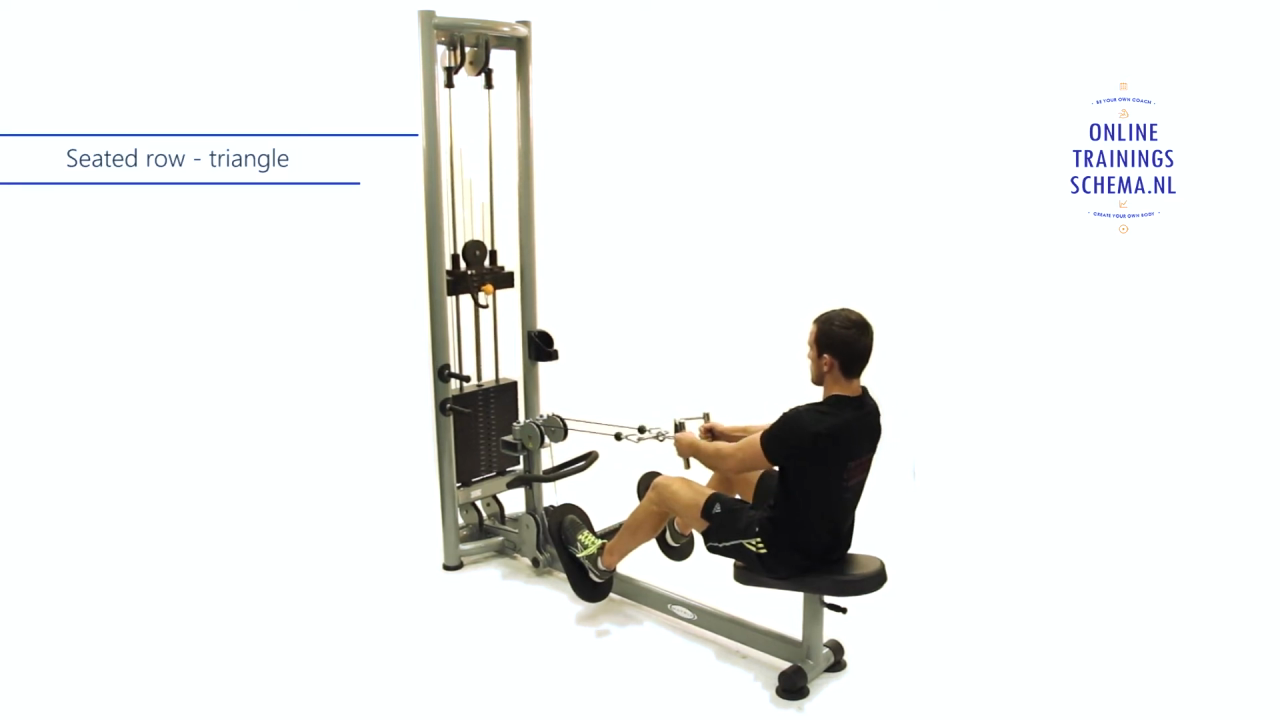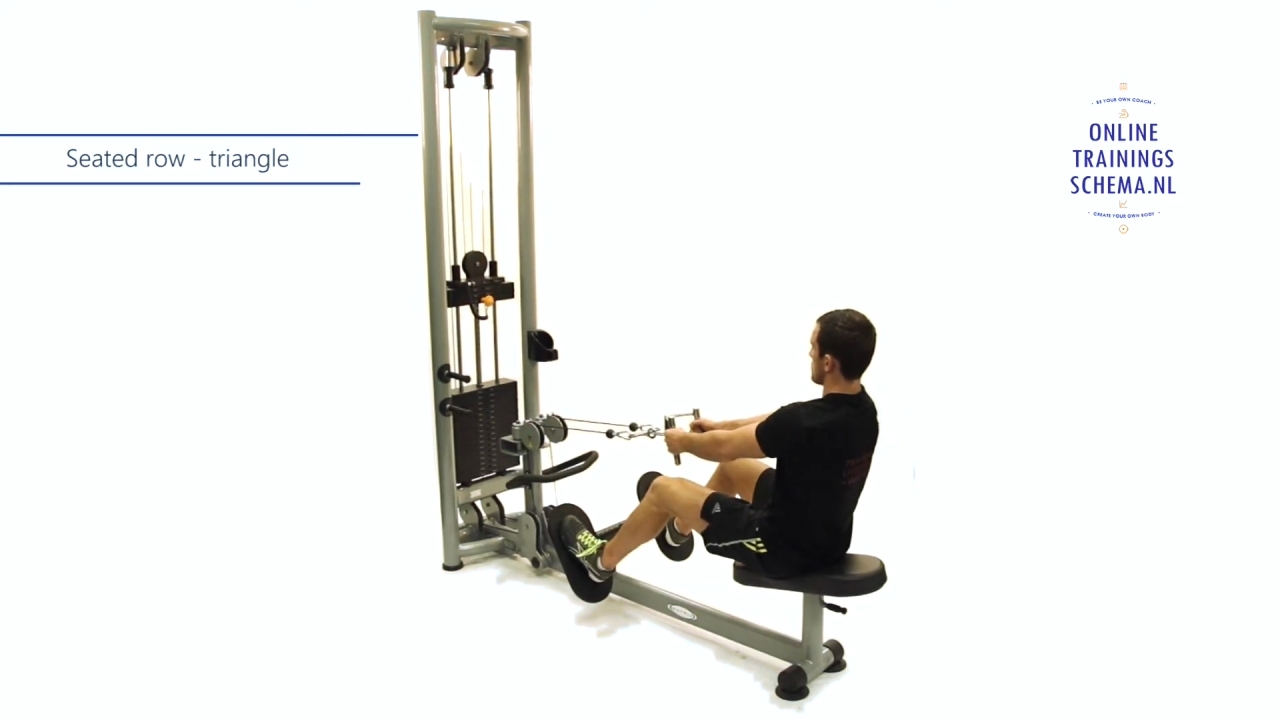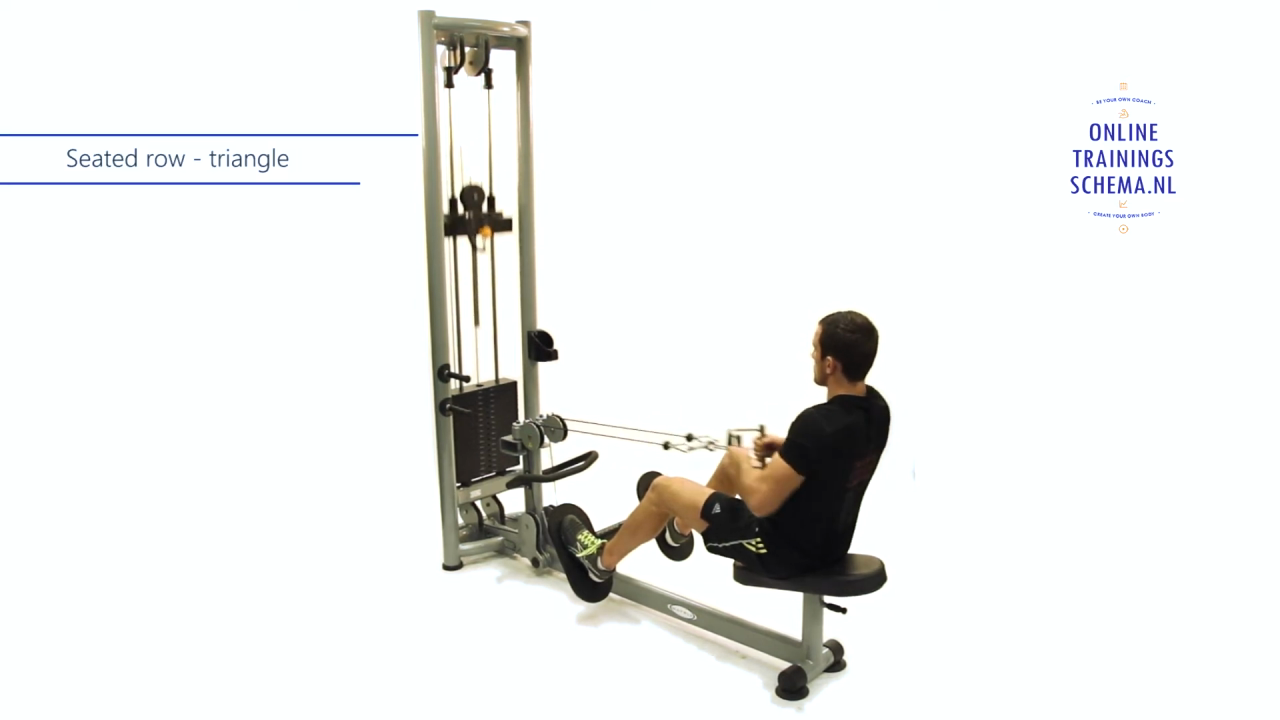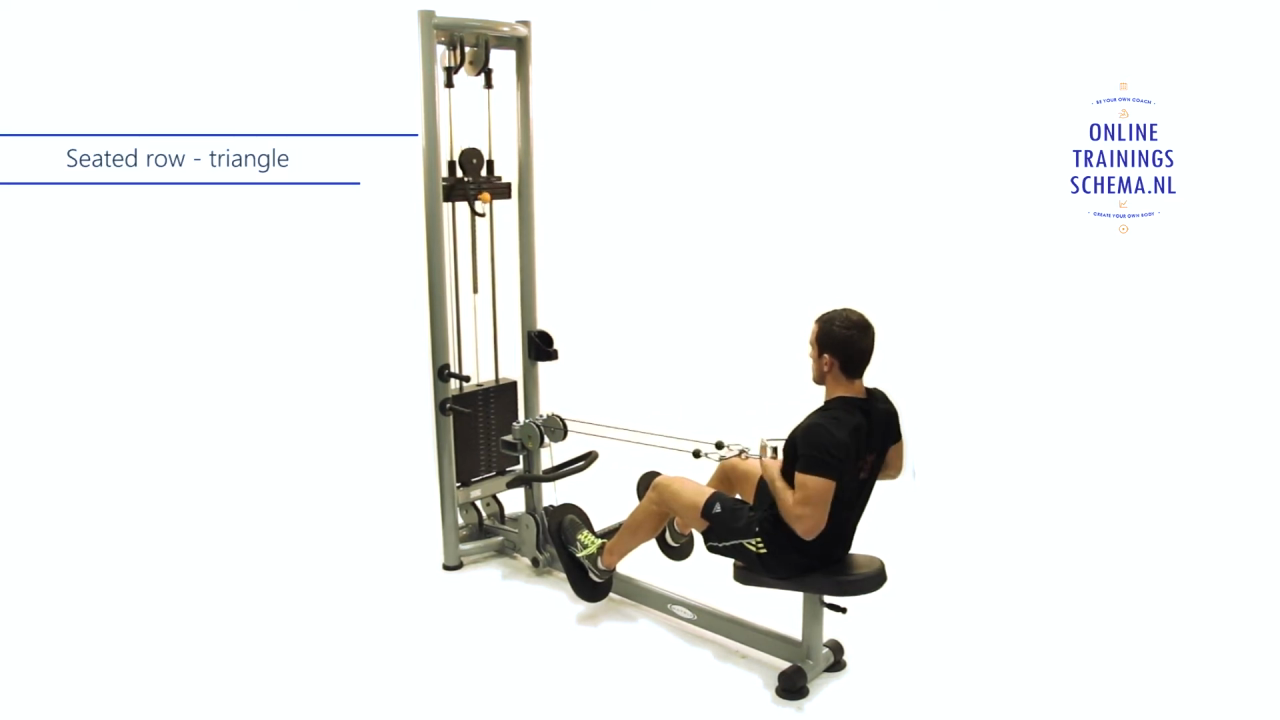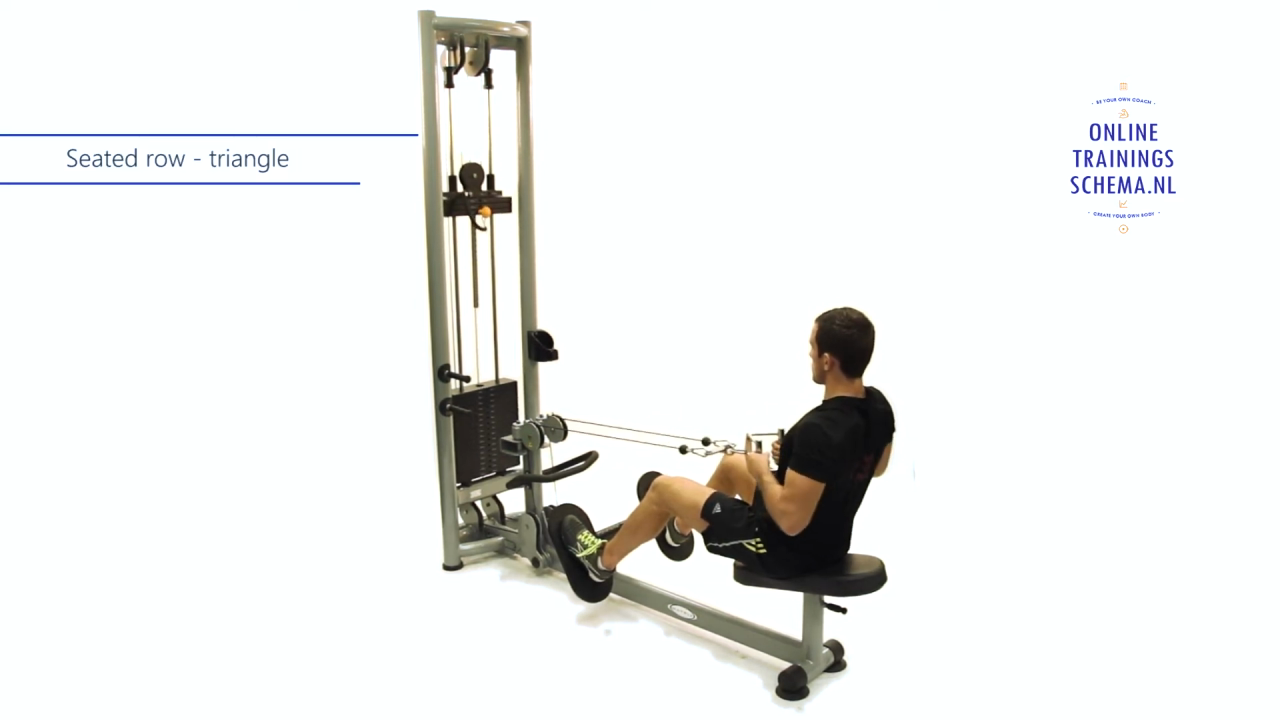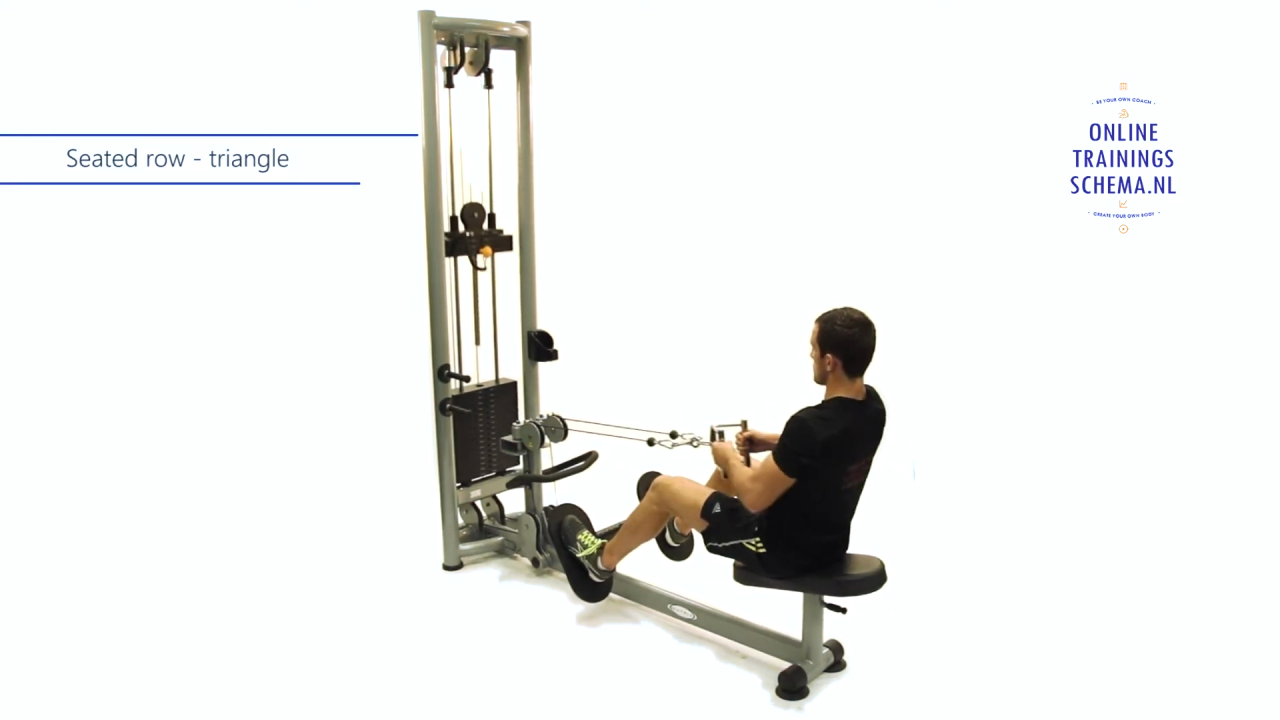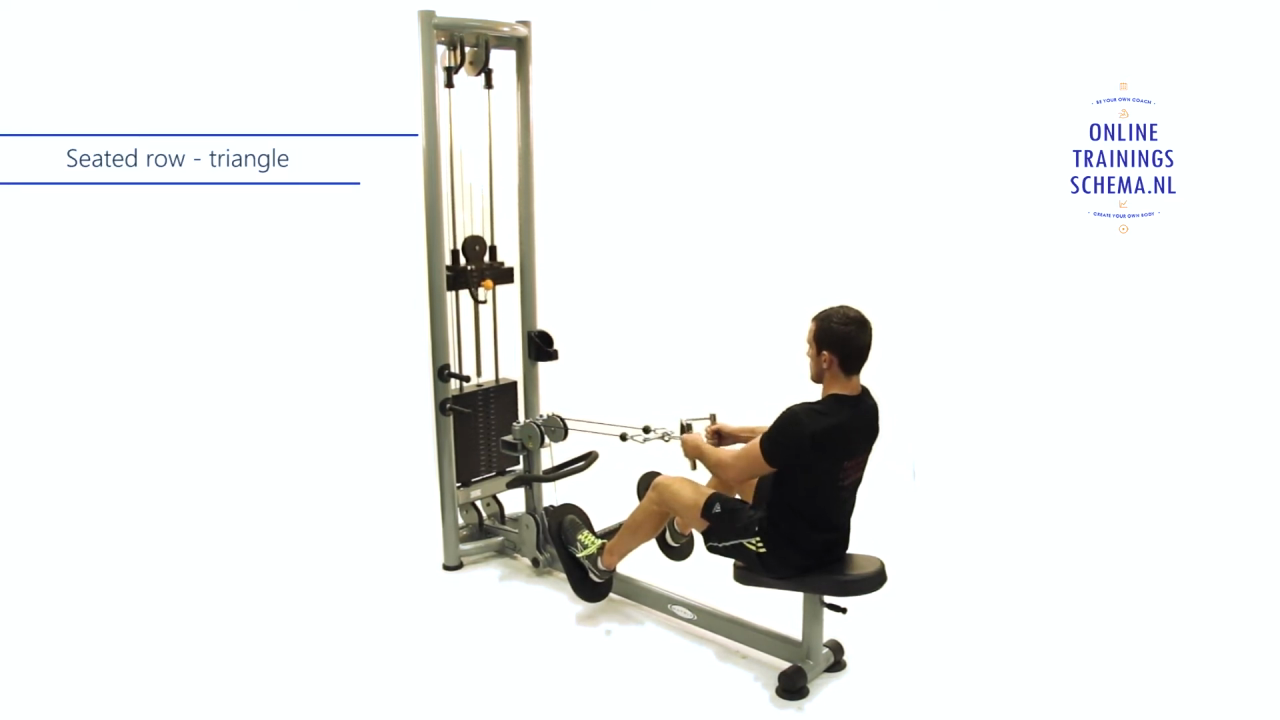
dt=0.4s
person 1, frame 1
left shoulder: (810, 422)
right shoulder: (864, 407)
left elbow: (732, 462)
left wrist: (692, 446)
right wrist: (731, 433)
left hip: (784, 547)
right hip: (828, 538)
left knee: (664, 488)
right knee: (731, 457)
left ankle: (603, 560)
right ankle: (680, 527)
person 1, frame 2
left shoulder: (807, 421)
right shoulder: (860, 405)
left elbow: (724, 447)
left wrist: (684, 441)
right wrist: (719, 425)
left hip: (784, 547)
right hip: (827, 538)
left knee: (662, 489)
right knee: (732, 465)
left ankle: (603, 560)
right ankle: (679, 527)
person 1, frame 3
left shoulder: (818, 424)
right shoulder: (875, 407)
left elbow: (759, 501)
left wrist: (742, 463)
right wrist: (787, 448)
left hip: (784, 548)
right hip: (828, 539)
left knee: (663, 488)
right knee: (729, 468)
left ankle: (603, 560)
right ankle: (680, 527)
person 1, frame 4
left shoulder: (821, 431)
right shoulder: (882, 408)
left elbow: (807, 524)
right elbow: (892, 468)
left wrist: (775, 476)
left hip: (785, 549)
right hip: (832, 543)
left knee: (664, 487)
right knee: (732, 464)
left ankle: (604, 559)
right ankle: (678, 527)
person 1, frame 5
left shoulder: (819, 430)
right shoulder: (878, 407)
left elbow: (790, 520)
right elbow: (878, 466)
left wrist: (761, 472)
left hip: (785, 549)
right hip: (829, 541)
left knee: (664, 487)
right knee: (731, 463)
left ankle: (604, 559)
right ankle: (679, 528)
person 1, frame 6
left shoulder: (812, 424)
right shoulder: (872, 406)
left elbow: (754, 497)
left wrist: (729, 458)
right wrist: (774, 442)
left hip: (782, 549)
right hip: (828, 541)
left knee: (664, 487)
right knee: (729, 467)
left ankle: (603, 560)
right ankle: (679, 527)
person 1, frame 7
left shoulder: (806, 420)
right shoulder: (864, 405)
left elbow: (734, 472)
left wrist: (699, 448)
right wrist: (738, 434)
left hip: (782, 547)
right hip: (826, 540)
left knee: (664, 487)
right knee: (731, 459)
left ankle: (603, 560)
right ankle: (679, 527)
